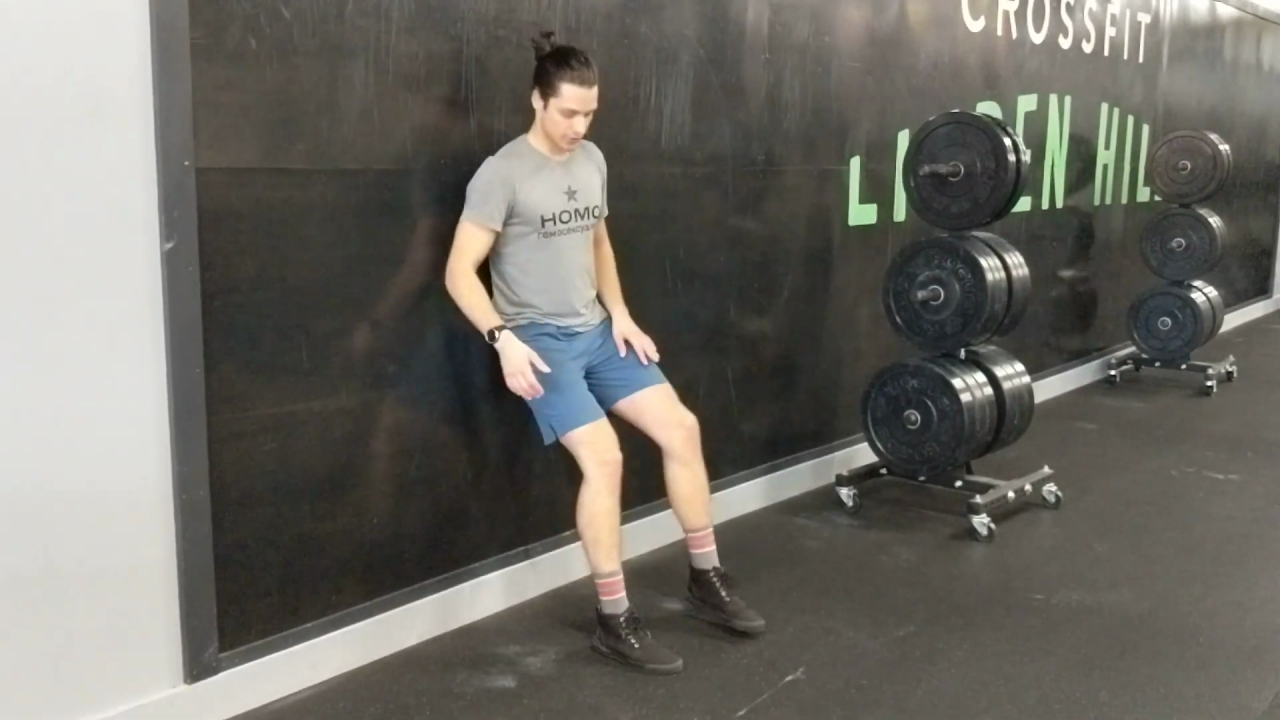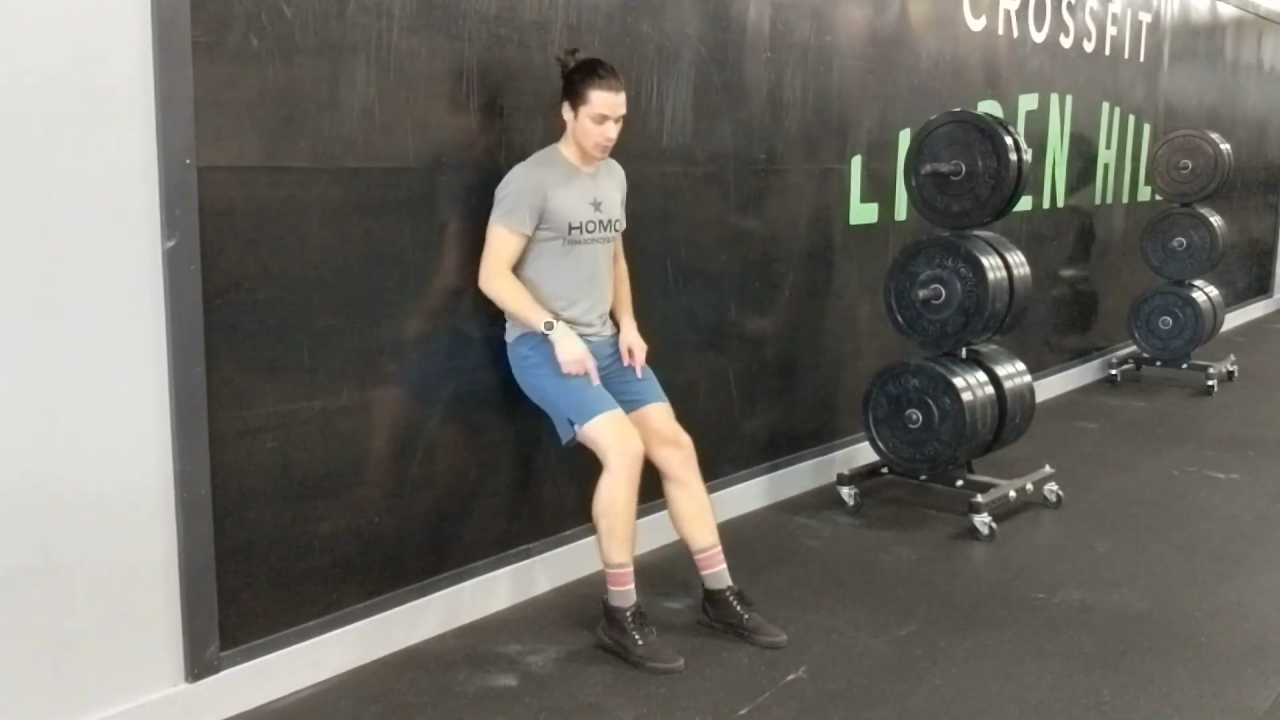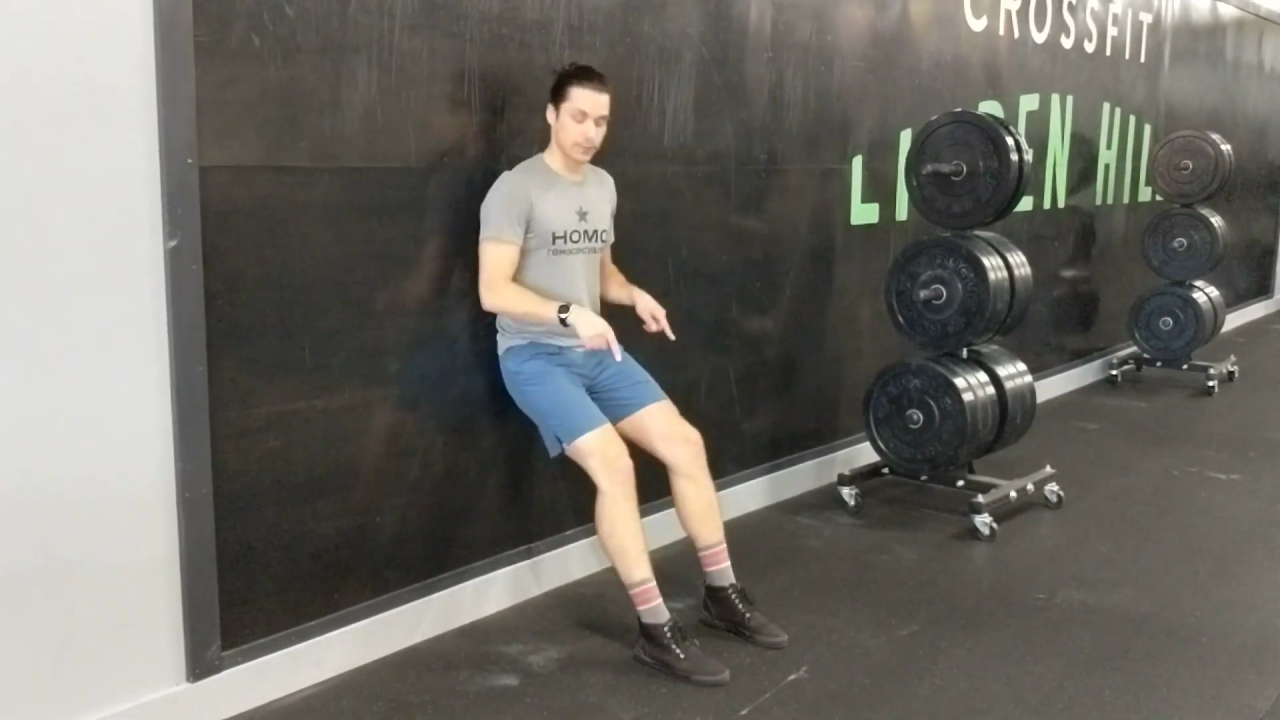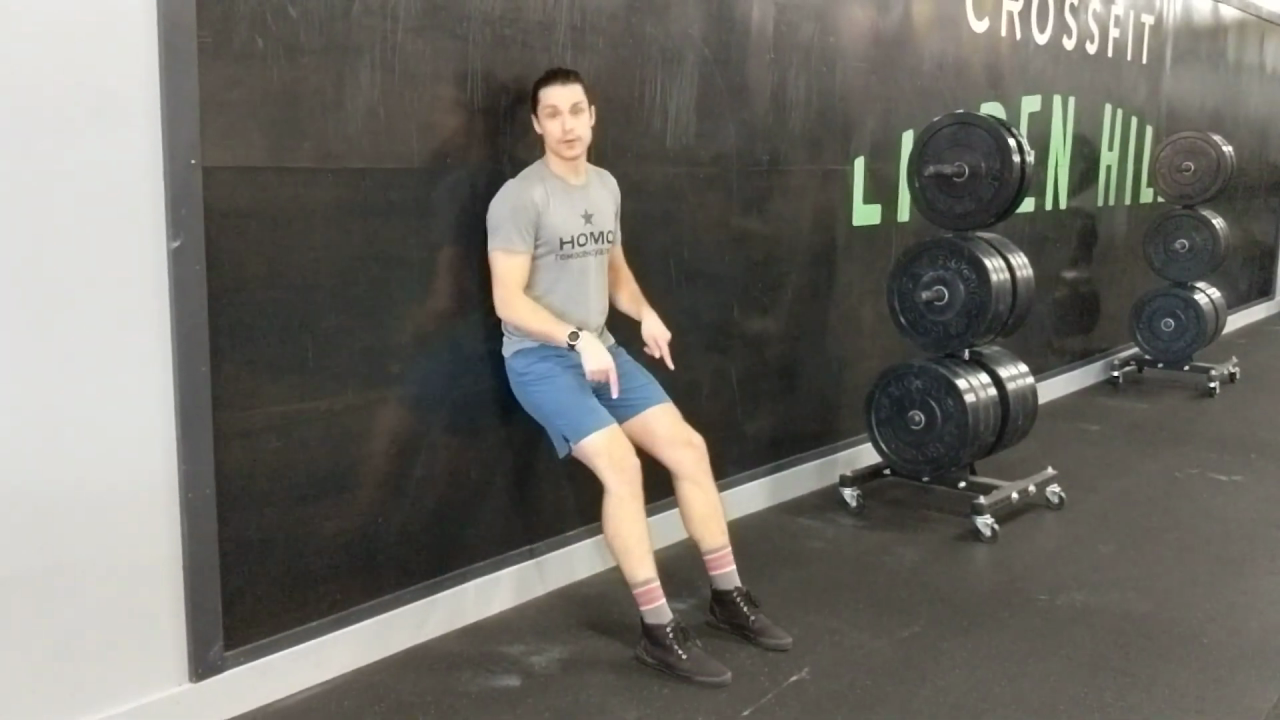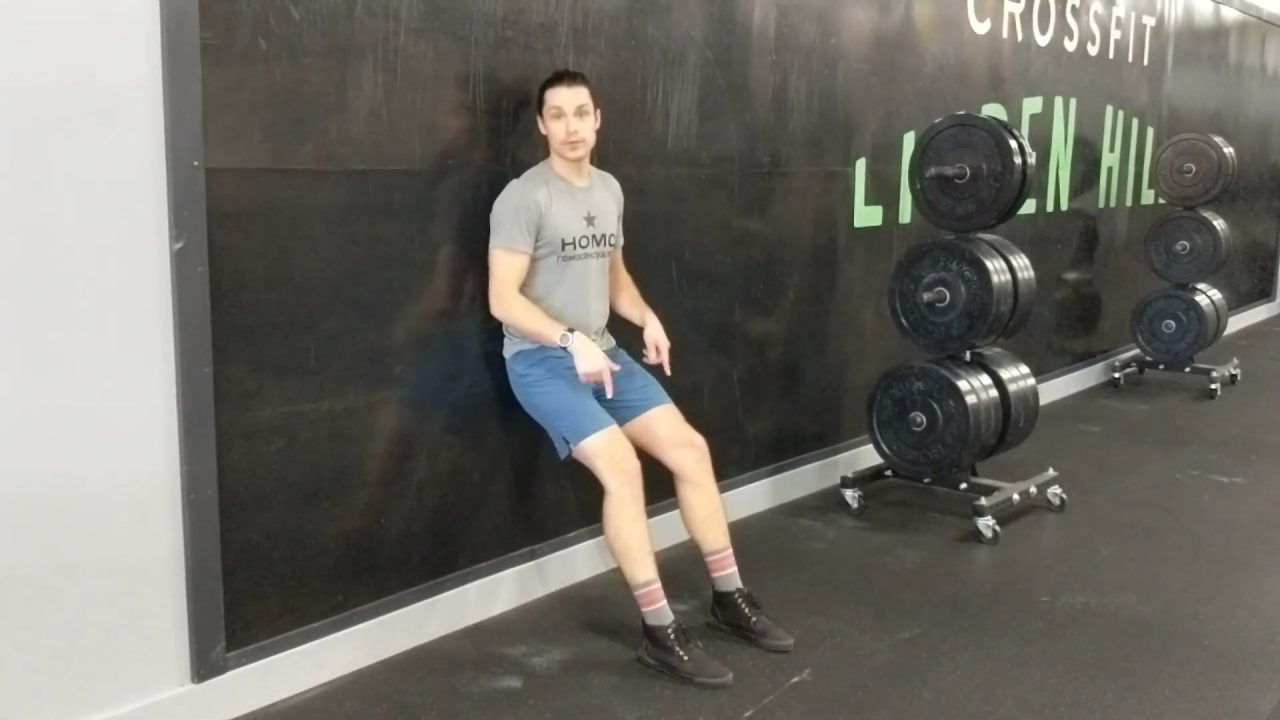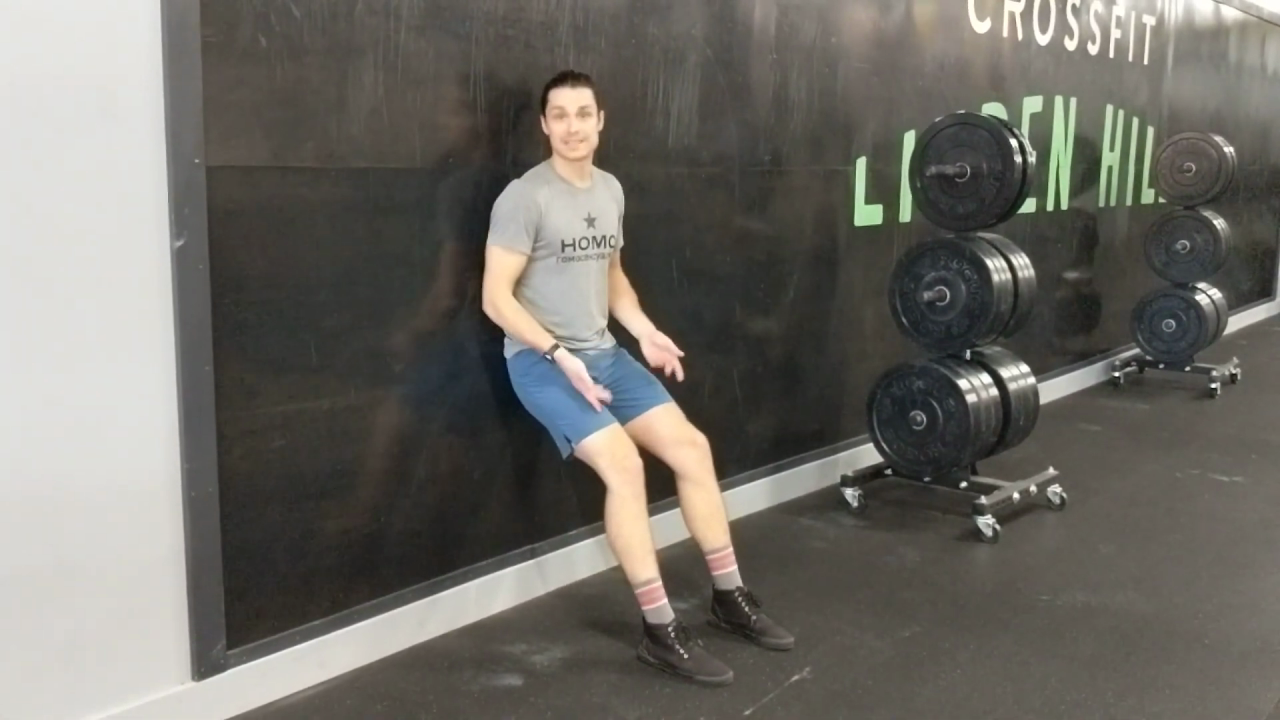
dt=0.4s
person 1, frame 1
left shoulder: (592, 160)
right shoulder: (502, 174)
right elbow: (460, 272)
left wrist: (621, 314)
right wrist: (504, 339)
left hip: (596, 333)
right hip: (538, 342)
left knee: (679, 427)
right knee: (603, 459)
left ankle: (707, 579)
right ankle: (615, 620)
person 1, frame 2
left shoulder: (614, 176)
right shoulder: (530, 180)
right elbow: (492, 275)
left wrist: (628, 325)
right wrist: (555, 332)
left hip: (604, 343)
right hip: (544, 347)
left knee: (676, 448)
right knee: (624, 449)
left ankle: (720, 595)
right ankle: (620, 614)
person 1, frame 3
left shoulder: (603, 186)
right shoulder: (515, 189)
right elbow: (492, 290)
left wrist: (635, 295)
right wrist: (568, 314)
left hip: (595, 349)
right hip: (535, 355)
left knee: (685, 444)
right knee: (613, 465)
left ankle: (723, 594)
right ankle: (656, 630)
person 1, frame 4
left shoulder: (606, 185)
right shoulder: (520, 197)
right elbow: (509, 301)
left wrist: (645, 314)
right wrist: (576, 341)
left hip: (601, 351)
right hip: (541, 359)
left knee: (688, 447)
right knee: (621, 465)
left ankle: (728, 596)
right ankle: (658, 630)
person 1, frame 5
left shoulder: (608, 189)
right shoulder: (523, 197)
right elbow: (503, 299)
left wrist: (646, 318)
right wrist: (572, 343)
left hip: (602, 354)
right hip: (542, 361)
left knee: (689, 449)
right knee: (620, 466)
left ankle: (729, 597)
right ankle: (659, 633)
person 1, frame 6
left shoulder: (611, 190)
right shoulder: (525, 197)
right elbow: (496, 297)
left wrist: (647, 334)
right wrist: (559, 355)
left hip: (604, 354)
right hip: (542, 361)
left knee: (692, 447)
right knee: (623, 464)
left ankle: (730, 597)
right ankle: (660, 631)
